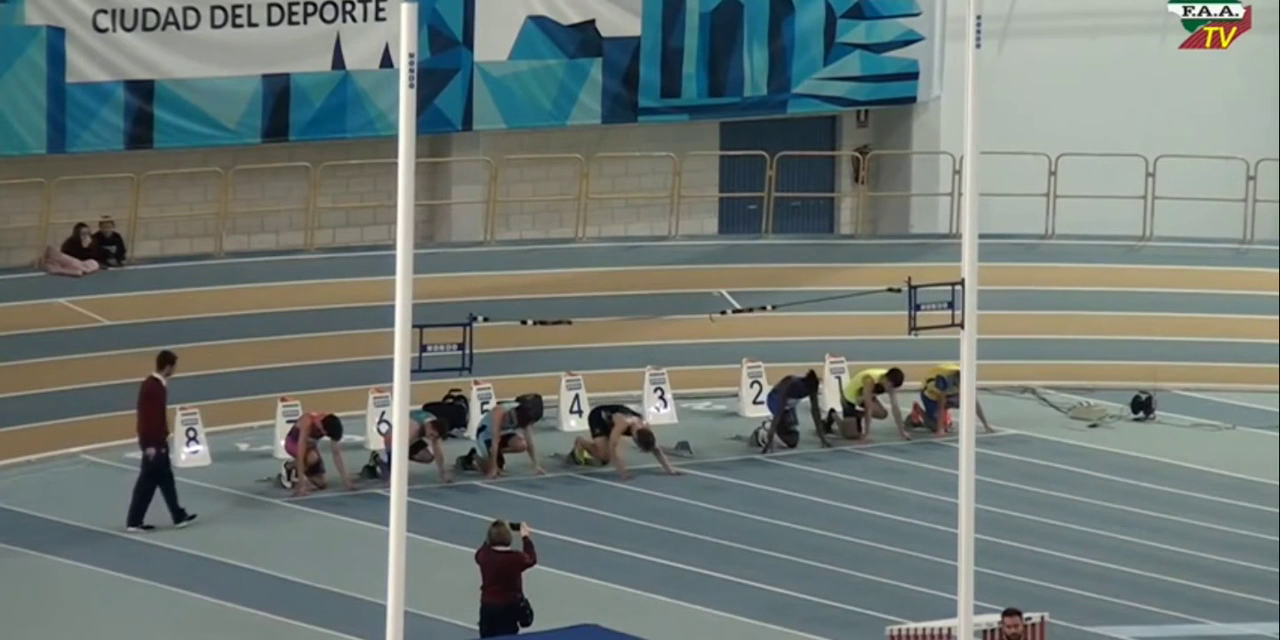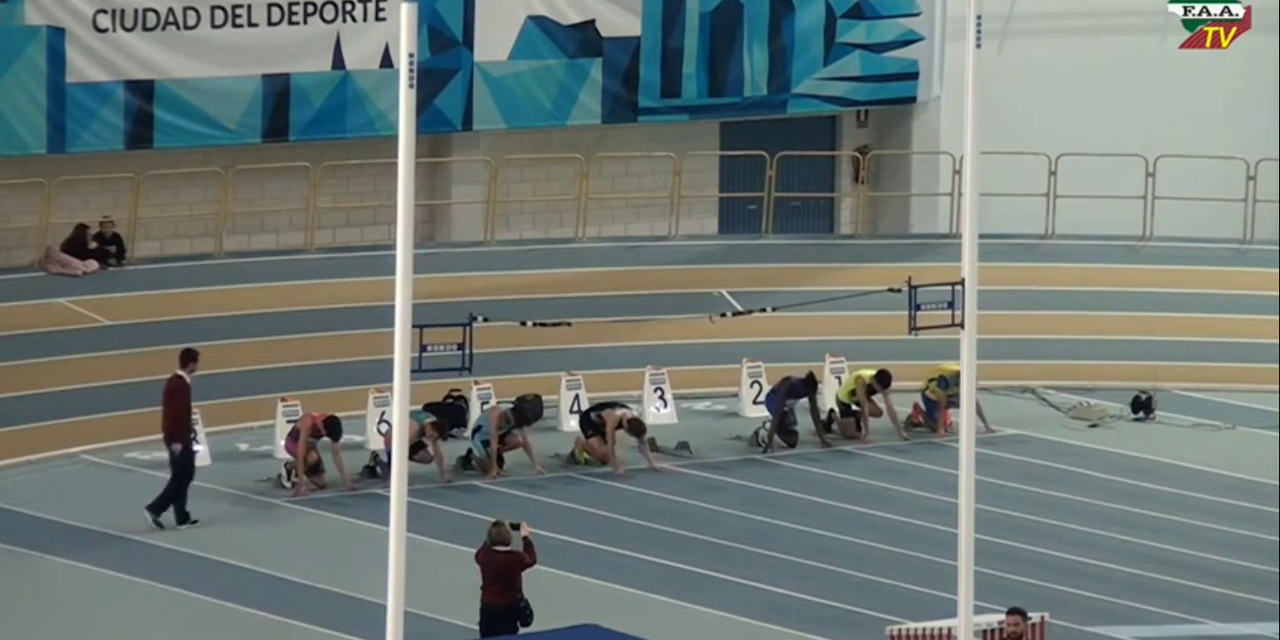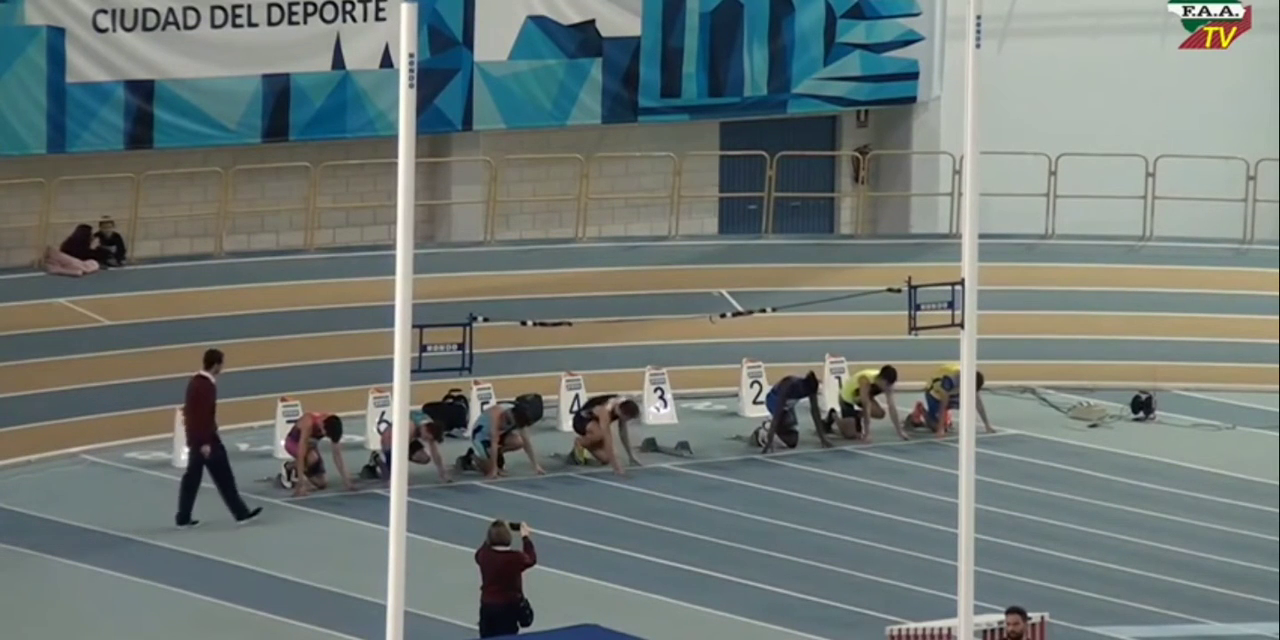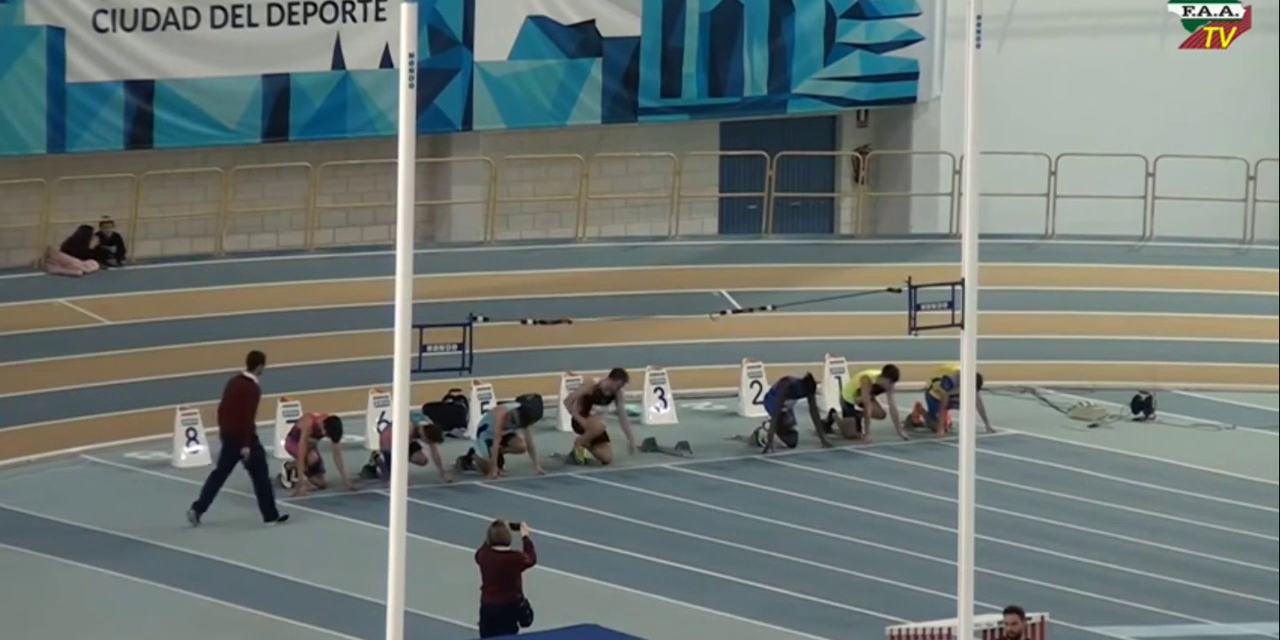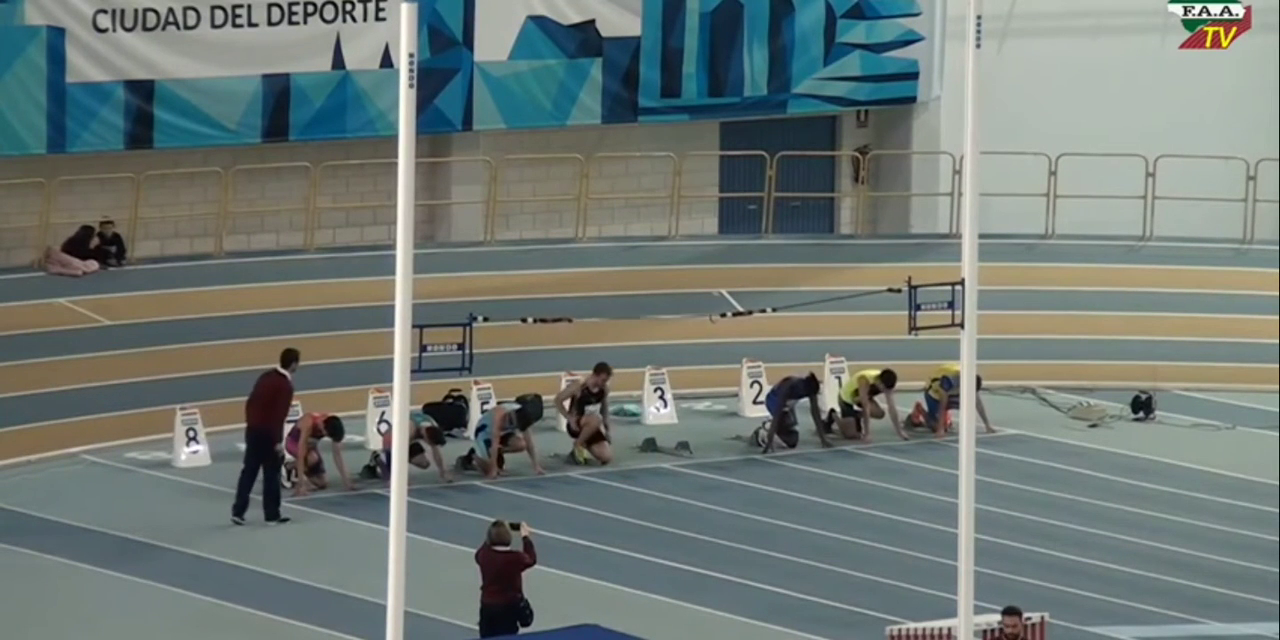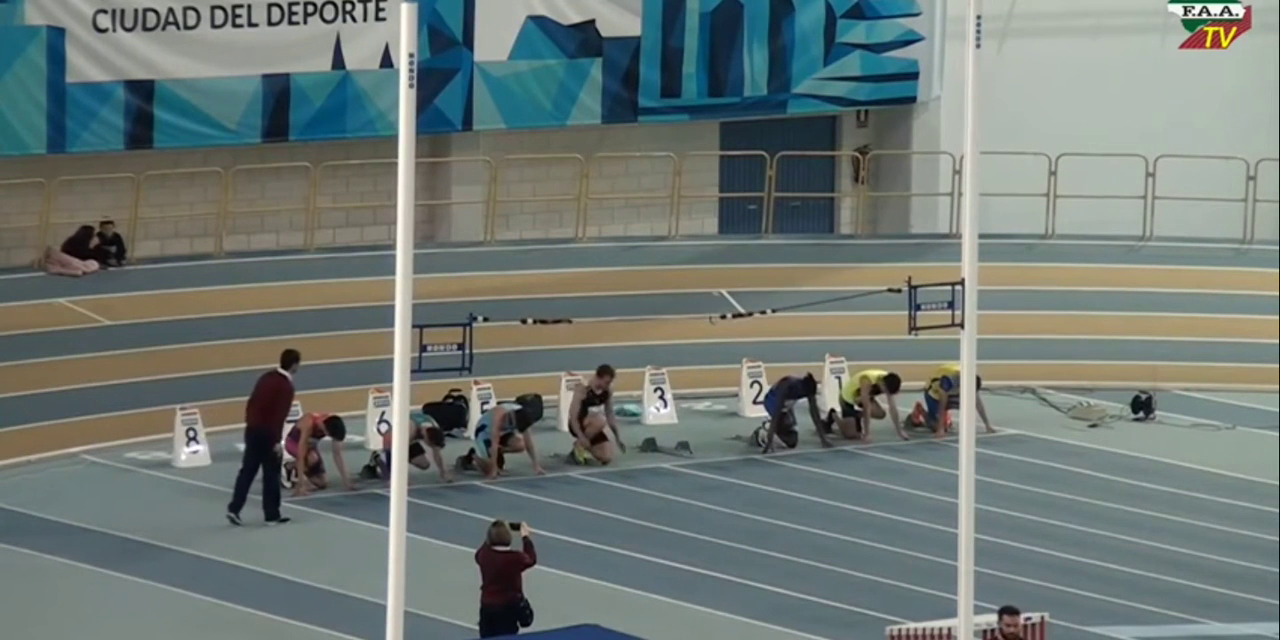
dt=0.4s
person 1, frame 1
left shoulder: (151, 383)
right shoulder: (155, 388)
right elbow: (150, 417)
right wrist: (150, 444)
left hip: (155, 439)
right hip: (153, 441)
left knee: (165, 477)
right knee: (148, 481)
left ankle: (179, 516)
right ankle: (134, 521)
person 1, frame 2
left shoulder: (175, 381)
right shoulder: (181, 385)
right elbow: (176, 414)
right wrist: (177, 440)
left hip: (177, 436)
right hip: (179, 438)
left knee: (181, 475)
right knee: (183, 476)
left ankle: (182, 517)
right ankle: (154, 508)
person 1, frame 3
left shoulder: (195, 382)
right shoulder: (207, 386)
right elbow: (204, 416)
right wrist: (205, 442)
left hip: (194, 436)
right hip: (206, 438)
left knee: (192, 477)
right knee: (224, 476)
left ankle: (183, 518)
right ankle: (242, 513)
person 1, frame 4
left shoulder: (234, 381)
right shoulder: (252, 388)
left elbow: (222, 408)
right elbow: (248, 418)
left wrist: (224, 431)
right wrist: (246, 445)
left hip: (228, 435)
right hip: (243, 437)
left knee: (219, 473)
right knee: (260, 475)
left ankle: (198, 508)
right ankle: (271, 515)
person 1, frame 5
left shoulder: (265, 376)
right shoulder: (285, 385)
left elbow: (250, 402)
right elbow: (280, 414)
right wrist: (278, 441)
left hip: (253, 430)
right hip: (268, 433)
left knee: (248, 471)
right knee: (271, 474)
left ankle: (238, 511)
right ankle: (272, 515)
person 1, frame 6
left shoulder: (266, 377)
right shoulder: (286, 386)
left elbow: (251, 403)
right elbow: (280, 415)
right wrist: (277, 441)
left hip: (252, 430)
right hip: (267, 433)
left knee: (247, 471)
right knee: (271, 474)
left ankle: (234, 508)
right ankle: (272, 515)
